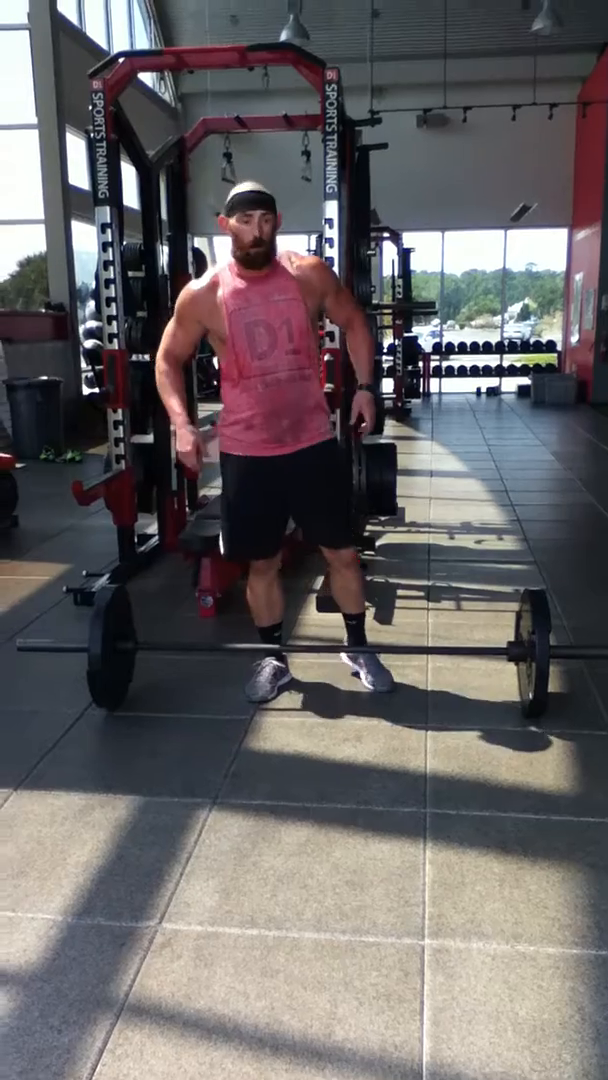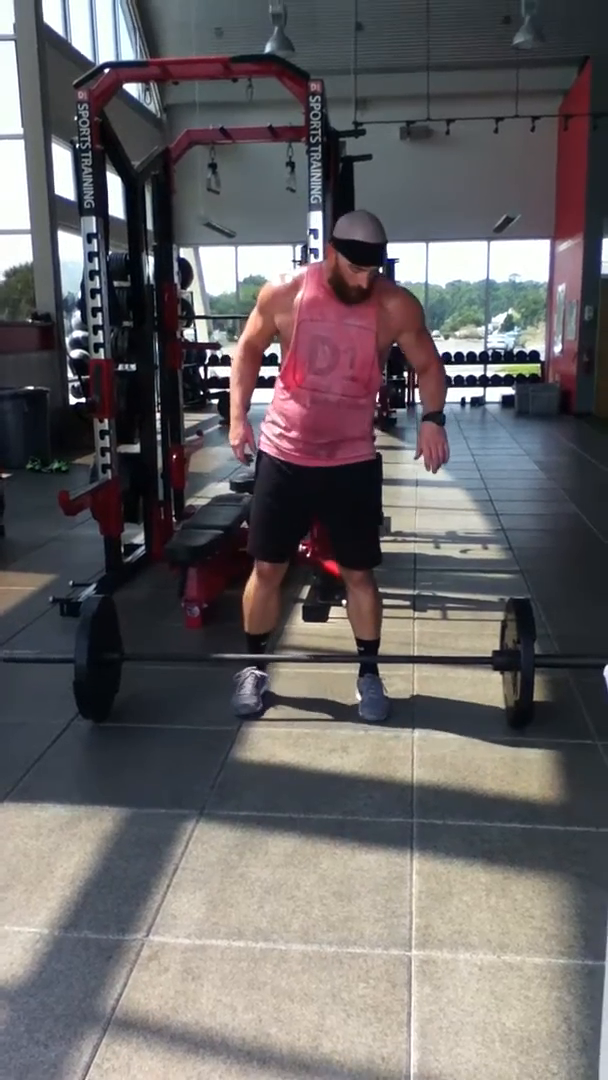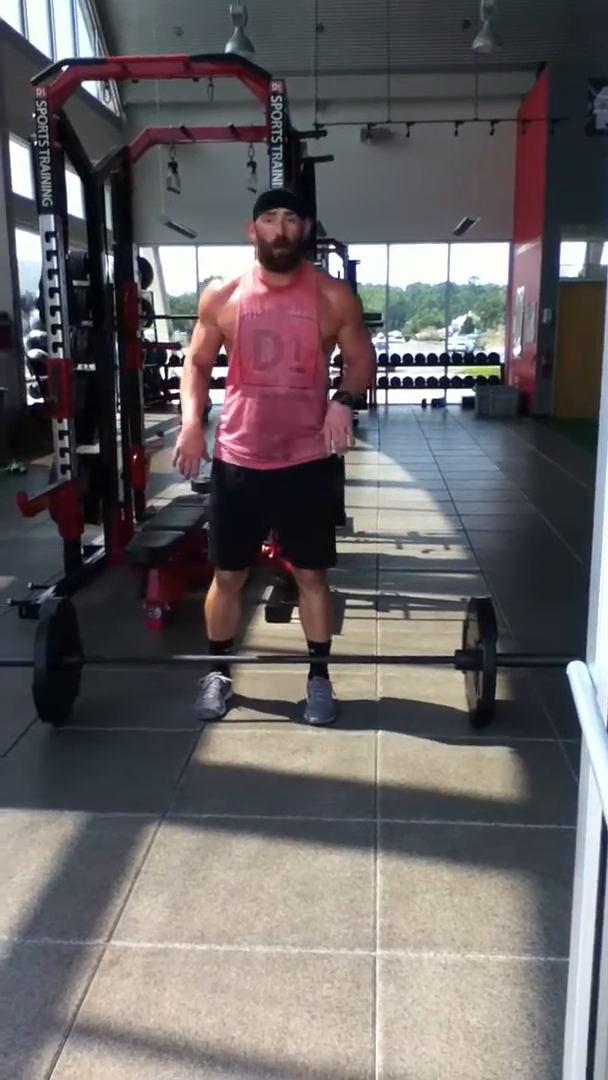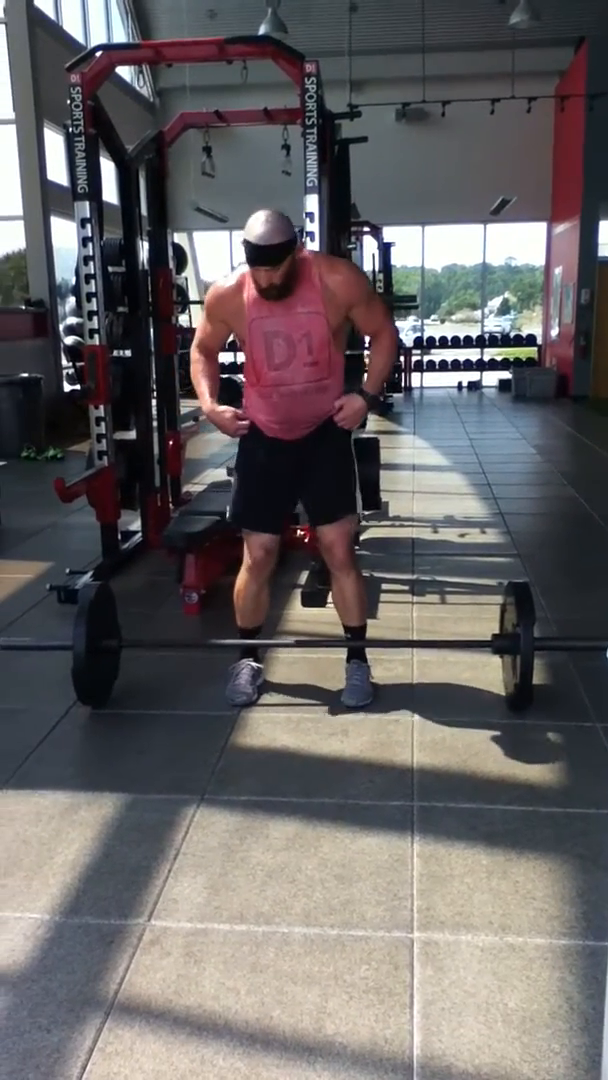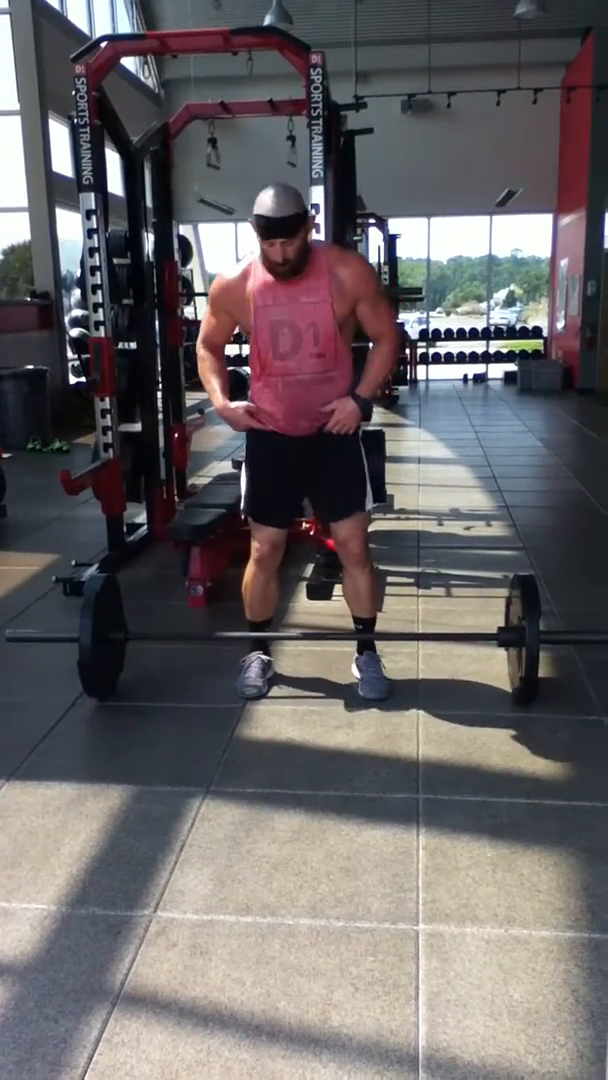
dt=1s
person 1, frame 1
left shoulder: (311, 274)
right shoulder: (202, 295)
left elbow: (354, 324)
right elbow: (169, 359)
left wrist: (365, 386)
right wrist: (181, 423)
left hip: (314, 443)
right hip: (246, 452)
left knee: (342, 552)
right knee: (261, 563)
left ankle: (357, 647)
right ankle: (273, 657)
person 1, frame 2
left shoulder: (397, 306)
right shoulder: (282, 294)
left elbow: (429, 365)
right elbow: (248, 351)
left wrist: (432, 419)
right wrist: (238, 417)
left hip: (351, 460)
right hip: (283, 454)
left knee: (359, 573)
right knee: (266, 568)
left ankle: (367, 672)
right ankle: (254, 665)
person 1, frame 3
left shoulder: (334, 296)
right shoulder: (221, 297)
left elbow: (361, 359)
right elbow: (197, 363)
left wrist: (342, 402)
right wrist: (190, 423)
left hip: (306, 460)
right hip: (237, 460)
left knee: (310, 574)
right knee: (228, 574)
left ankle: (318, 675)
right ankle: (218, 671)
person 1, frame 4
left shoulder: (340, 280)
right shoulder: (226, 295)
left elbow: (384, 333)
right elbow: (202, 350)
left wrist: (366, 395)
right wrist: (209, 403)
left hip: (325, 433)
right hip: (263, 437)
left knee: (339, 550)
right knee: (257, 555)
left ankle: (357, 658)
right ankle: (249, 657)
person 1, frame 5
left shoulder: (349, 273)
right shoulder: (232, 285)
left elbow: (387, 338)
right elbow: (209, 346)
left wrist: (362, 398)
right wrist: (220, 400)
left hip: (334, 431)
right hip: (270, 435)
left knee: (353, 545)
right knee: (265, 550)
left ankle: (366, 651)
right ankle: (258, 651)
